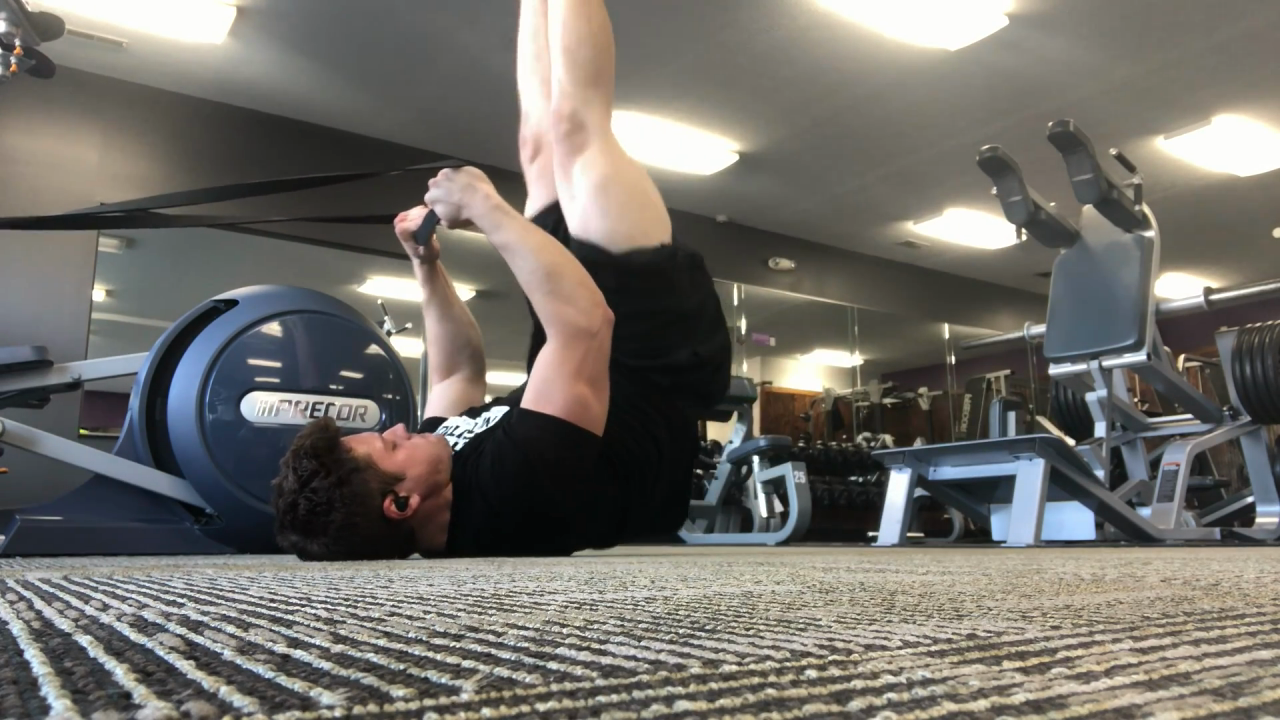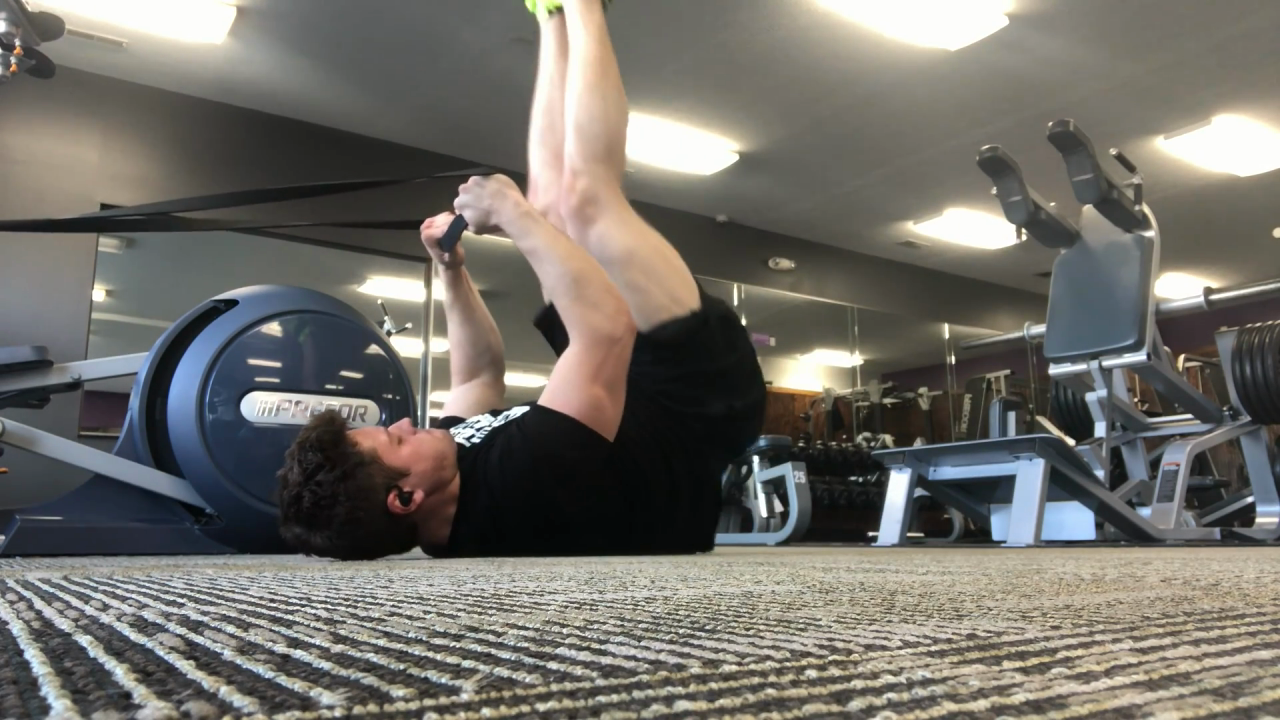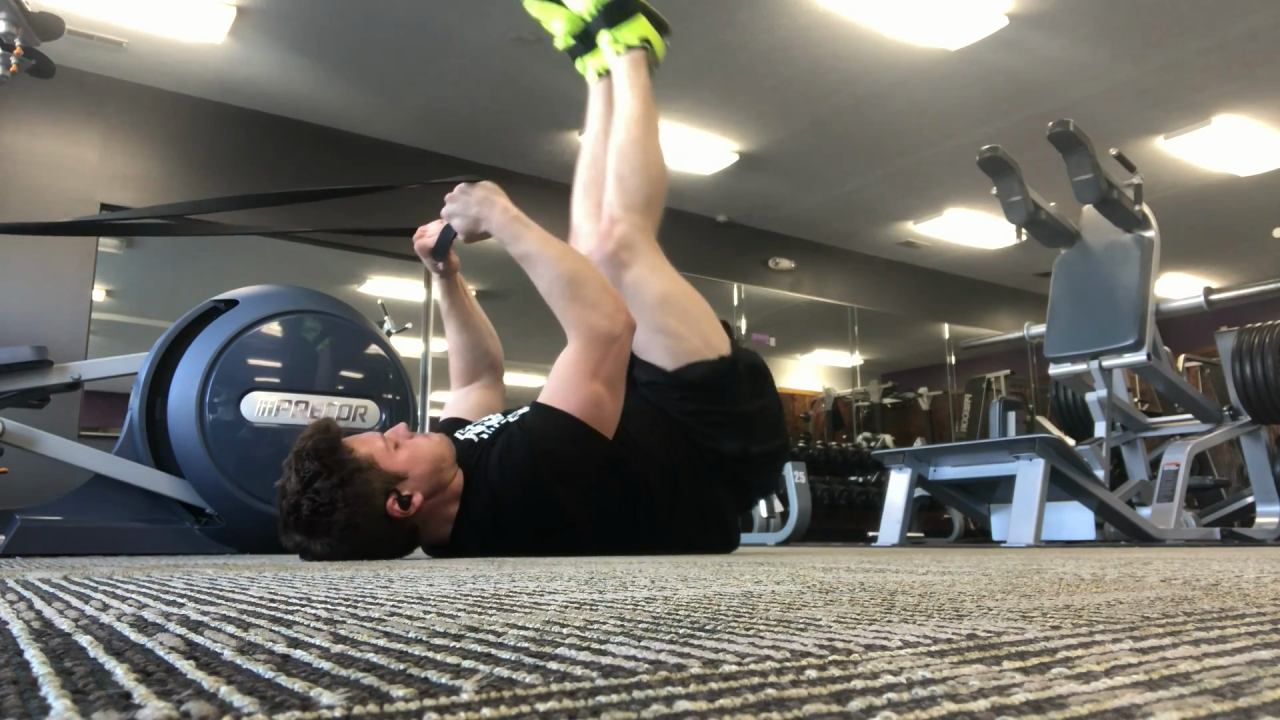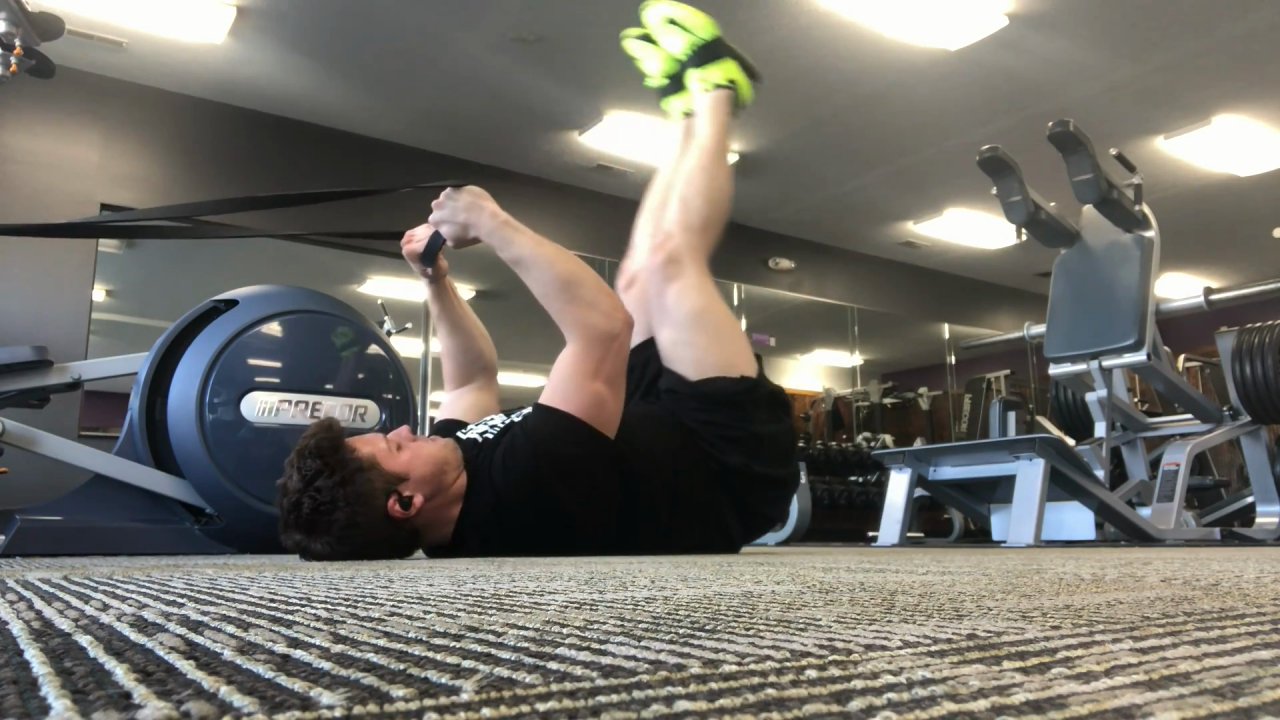
dt=0.3s
person 1, frame 1
right shoulder: (516, 489)
left elbow: (458, 373)
right elbow: (587, 325)
left wrist: (427, 265)
right wrist: (484, 208)
left hip: (601, 371)
right hip: (659, 363)
right knee: (573, 126)
person 1, frame 2
right shoulder: (520, 485)
left elbow: (480, 373)
right elbow: (610, 327)
left wrist: (451, 269)
right wrist: (512, 215)
left hip: (644, 400)
right hip: (698, 408)
left knee: (549, 201)
right knee: (582, 193)
person 1, frame 3
right shoulder: (521, 489)
left elbow: (480, 377)
right elbow: (608, 326)
left wrist: (445, 277)
right wrist: (502, 219)
left hip: (658, 426)
right hip: (717, 439)
right knee: (615, 247)
left ankle: (606, 65)
right ankle: (626, 55)
person 1, frame 4
right shoulder: (520, 486)
left elbow: (474, 380)
right elbow: (606, 327)
left wrist: (435, 279)
right wrist: (491, 223)
left hip: (665, 434)
right hip: (728, 461)
right knee: (666, 257)
left ankle: (692, 103)
right ankle: (712, 89)
